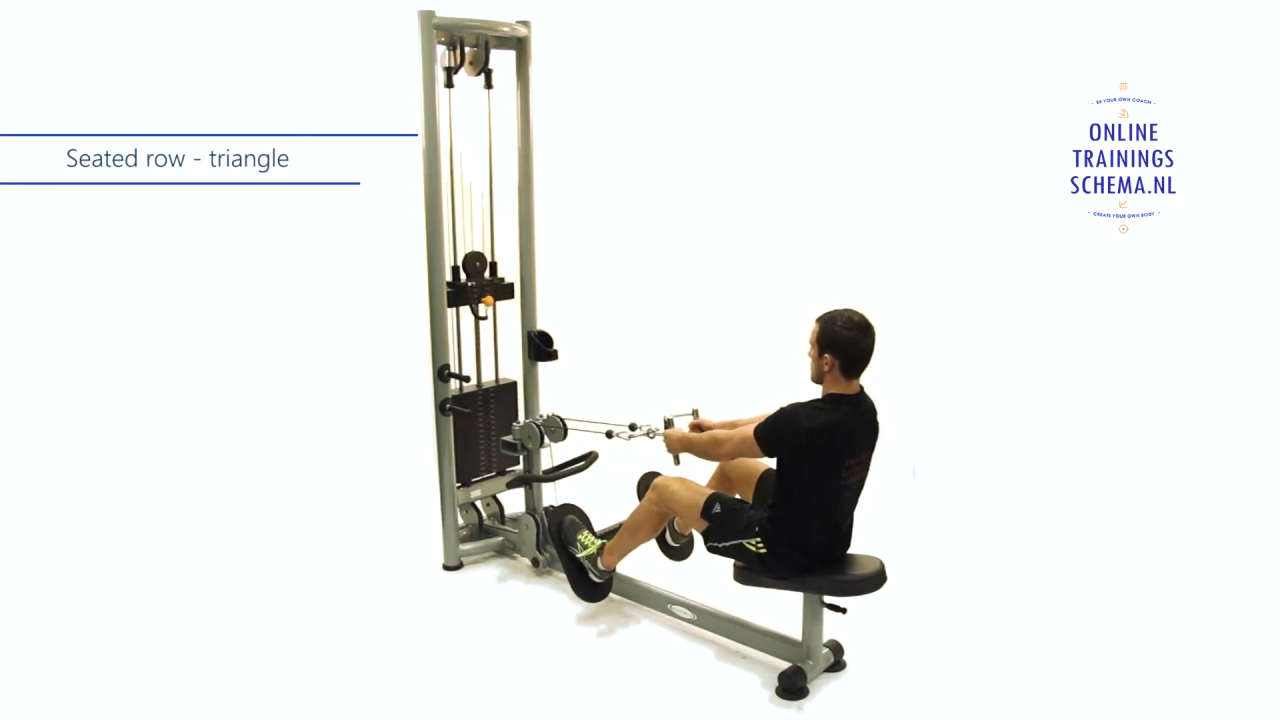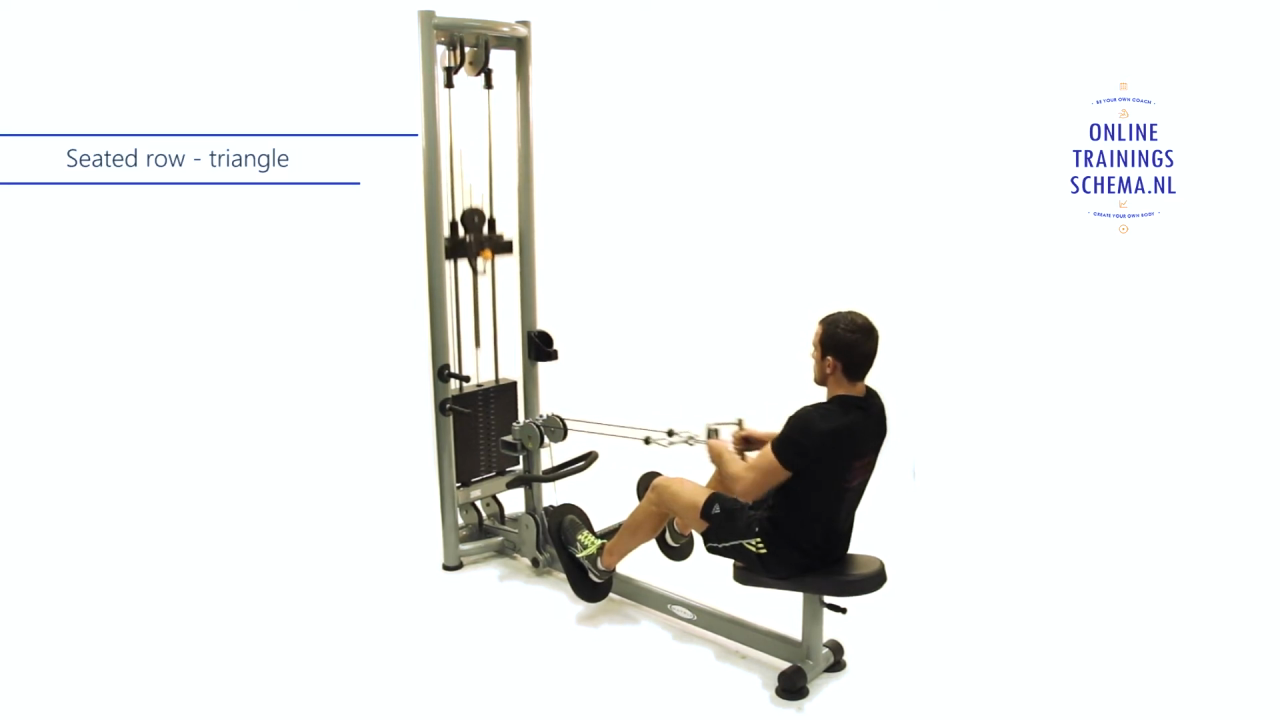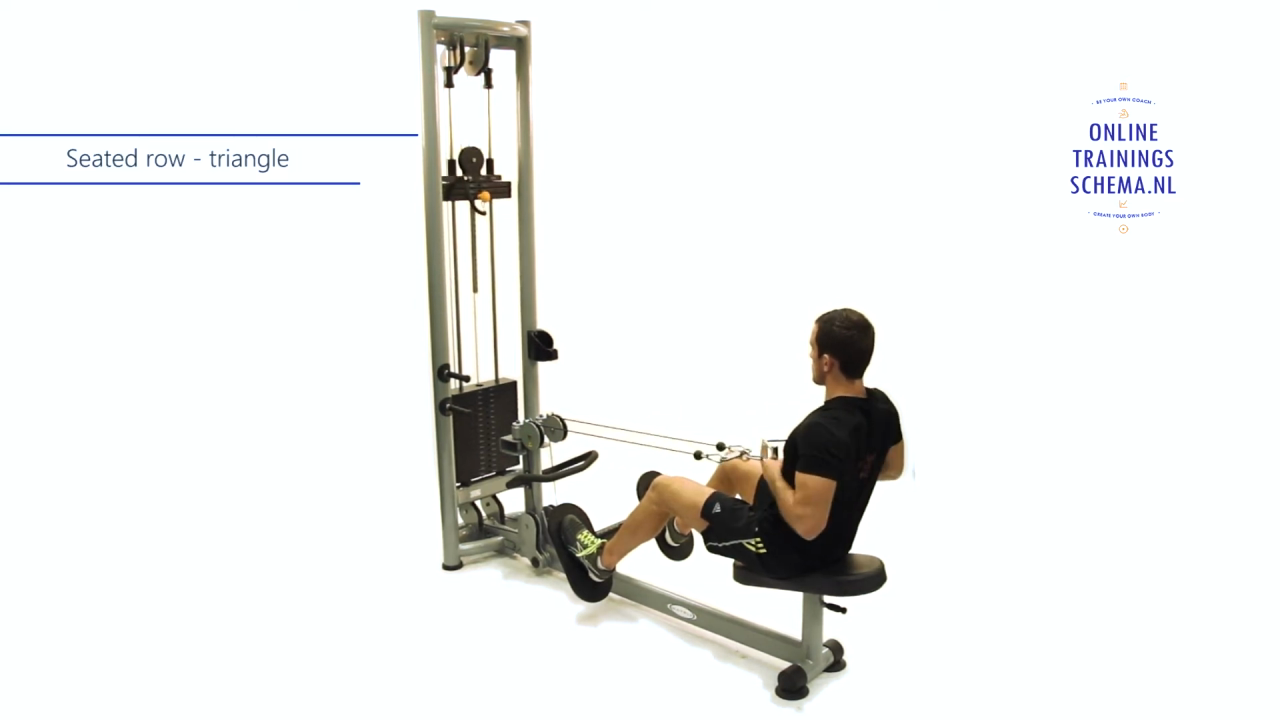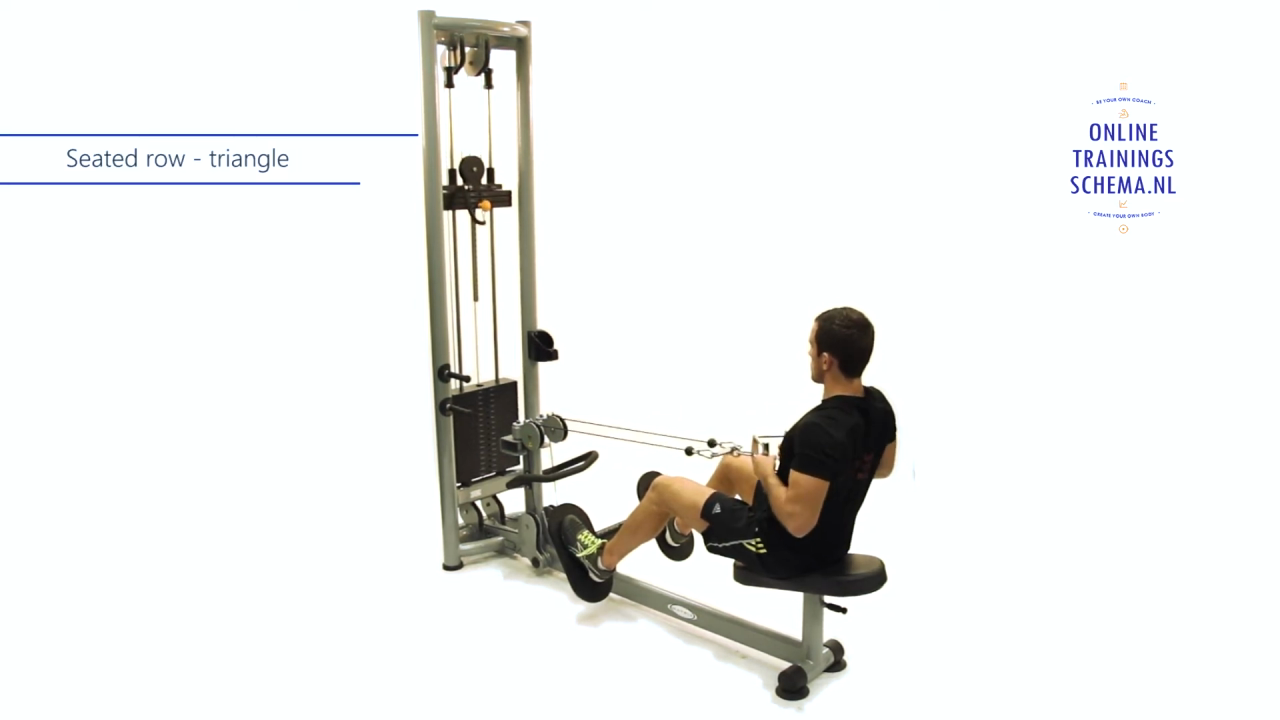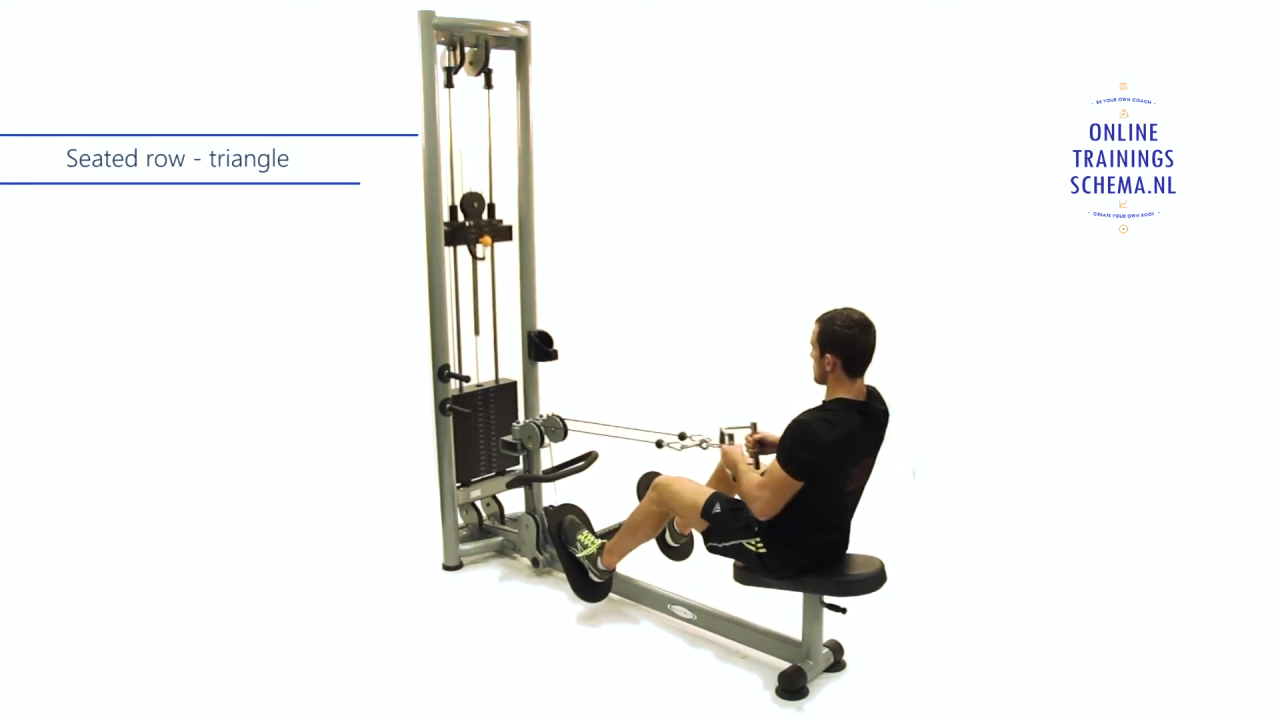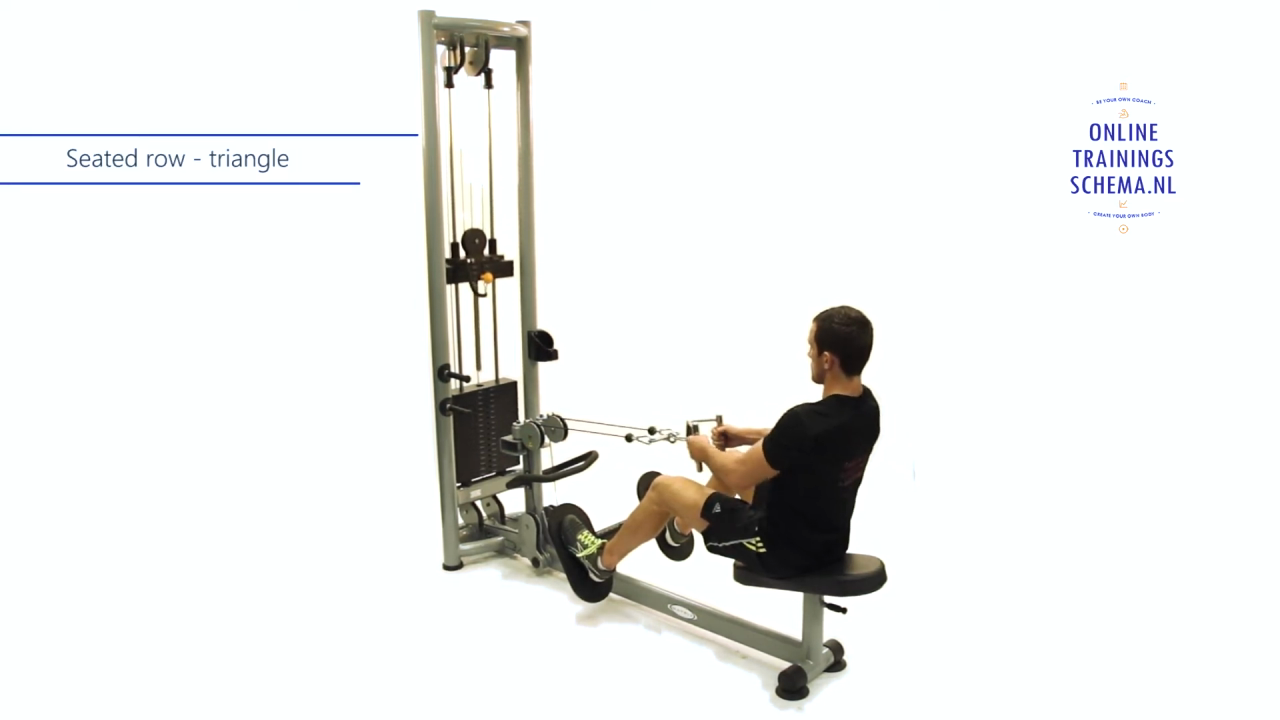
dt=0.4s
person 1, frame 1
left shoulder: (807, 421)
right shoulder: (860, 406)
left elbow: (723, 447)
left wrist: (683, 441)
right wrist: (717, 426)
left hip: (784, 548)
right hip: (828, 538)
left knee: (663, 489)
right knee: (732, 465)
left ankle: (603, 560)
right ankle: (680, 528)
person 1, frame 2
left shoulder: (815, 422)
right shoulder: (871, 407)
left elbow: (743, 487)
left wrist: (721, 453)
right wrist: (772, 441)
left hip: (785, 548)
right hip: (828, 540)
left knee: (663, 488)
right knee: (731, 464)
left ankle: (603, 560)
right ankle: (679, 528)
person 1, frame 3
left shoulder: (822, 430)
right shoulder: (882, 408)
left elbow: (807, 523)
right elbow: (893, 469)
left wrist: (775, 476)
left hip: (785, 549)
right hip: (833, 542)
left knee: (663, 487)
right knee: (732, 465)
left ankle: (603, 559)
right ankle: (678, 527)
person 1, frame 4
left shoulder: (819, 429)
right shoulder: (879, 407)
left elbow: (797, 521)
right elbow: (884, 467)
left wrist: (767, 472)
left hip: (785, 549)
right hip: (830, 540)
left knee: (664, 487)
right knee: (731, 464)
left ankle: (603, 559)
right ankle: (679, 528)
person 1, frame 5
left shoulder: (814, 426)
right shoulder: (874, 406)
left elbow: (762, 503)
left wrist: (738, 462)
right wrist: (780, 444)
left hip: (783, 549)
right hip: (827, 540)
left knee: (664, 487)
right knee: (730, 469)
left ankle: (603, 560)
right ankle: (679, 528)
person 1, frame 6
left shoulder: (808, 421)
right shoulder: (865, 405)
left elbow: (738, 477)
left wrist: (705, 450)
right wrist: (744, 435)
left hip: (782, 547)
right hip: (827, 540)
left knee: (664, 487)
right knee: (732, 461)
left ankle: (603, 559)
right ankle: (679, 527)
